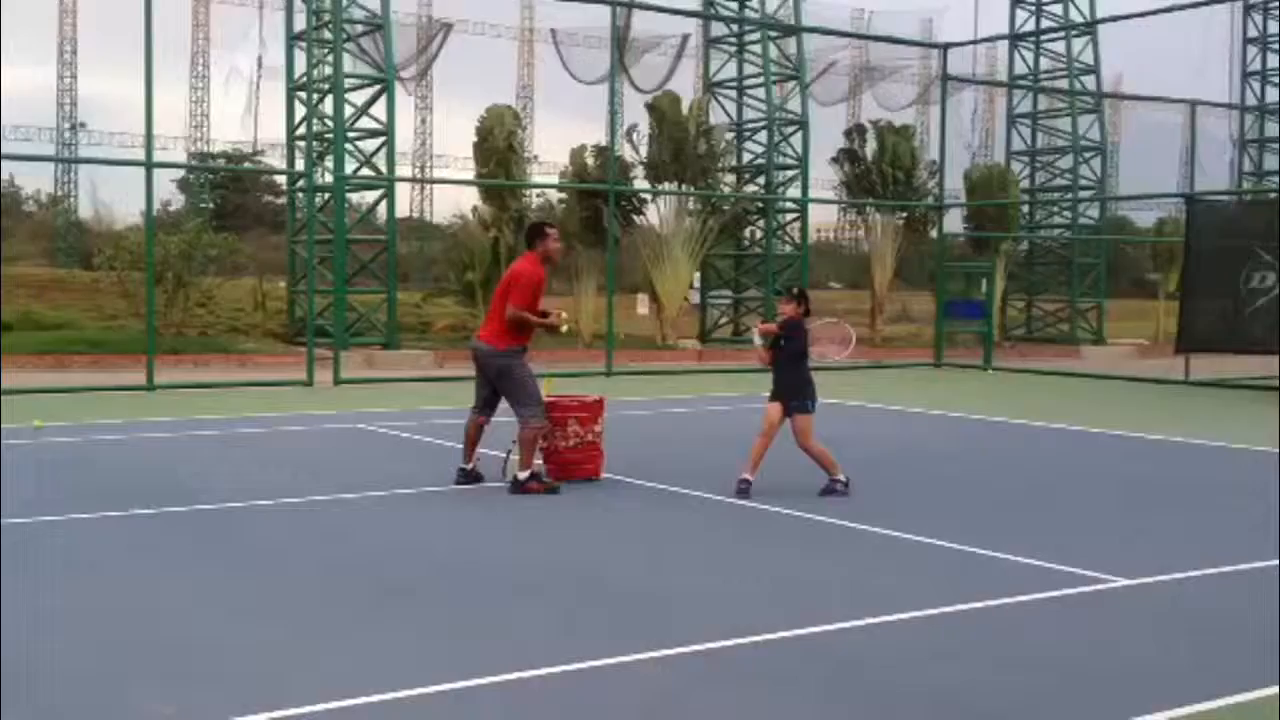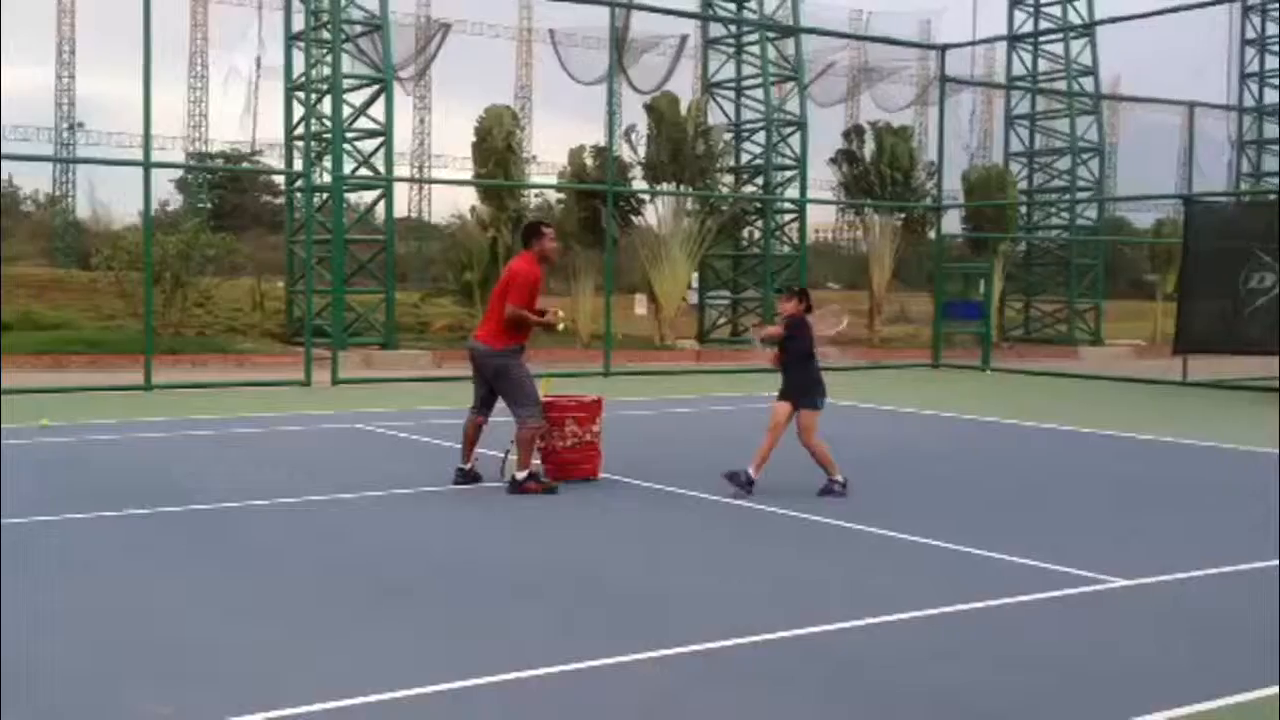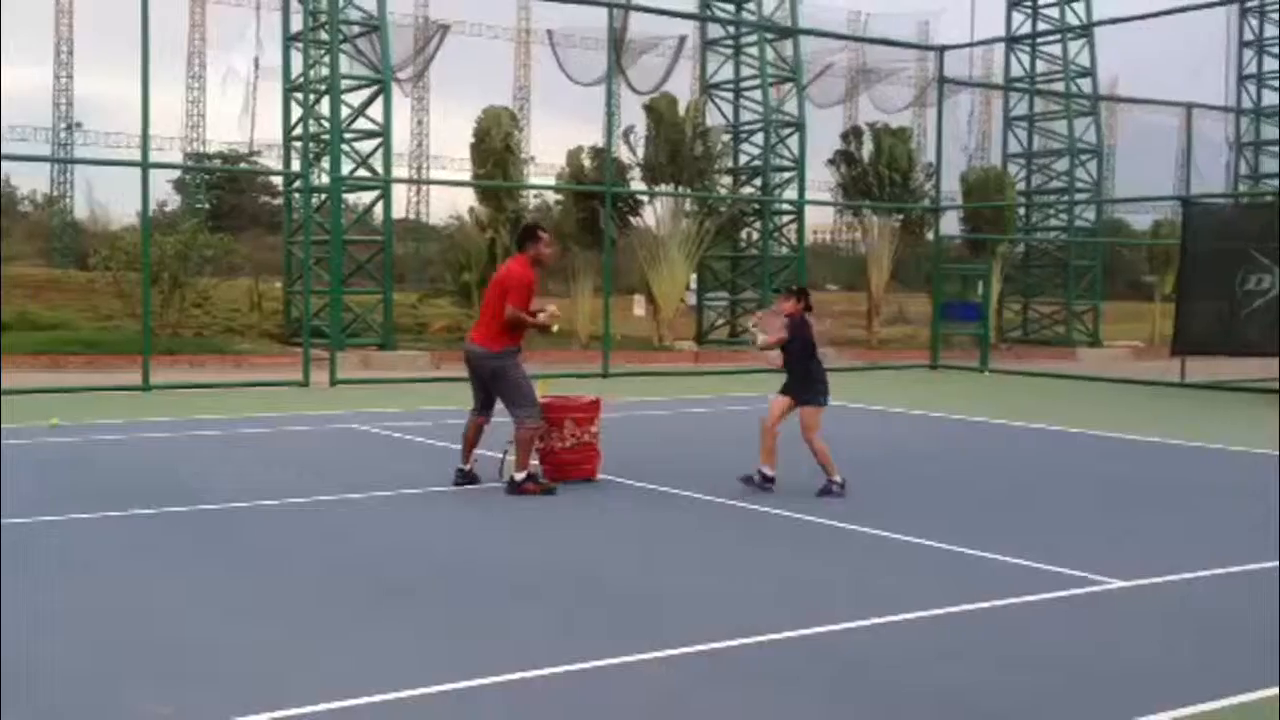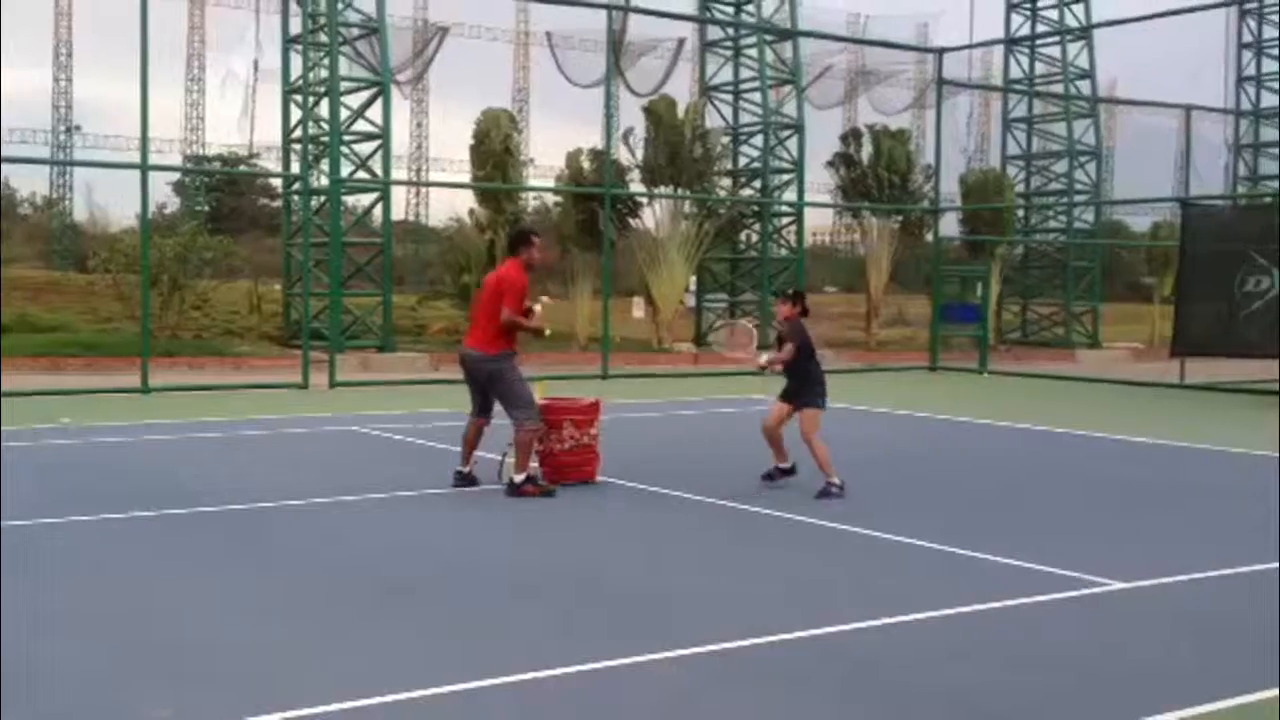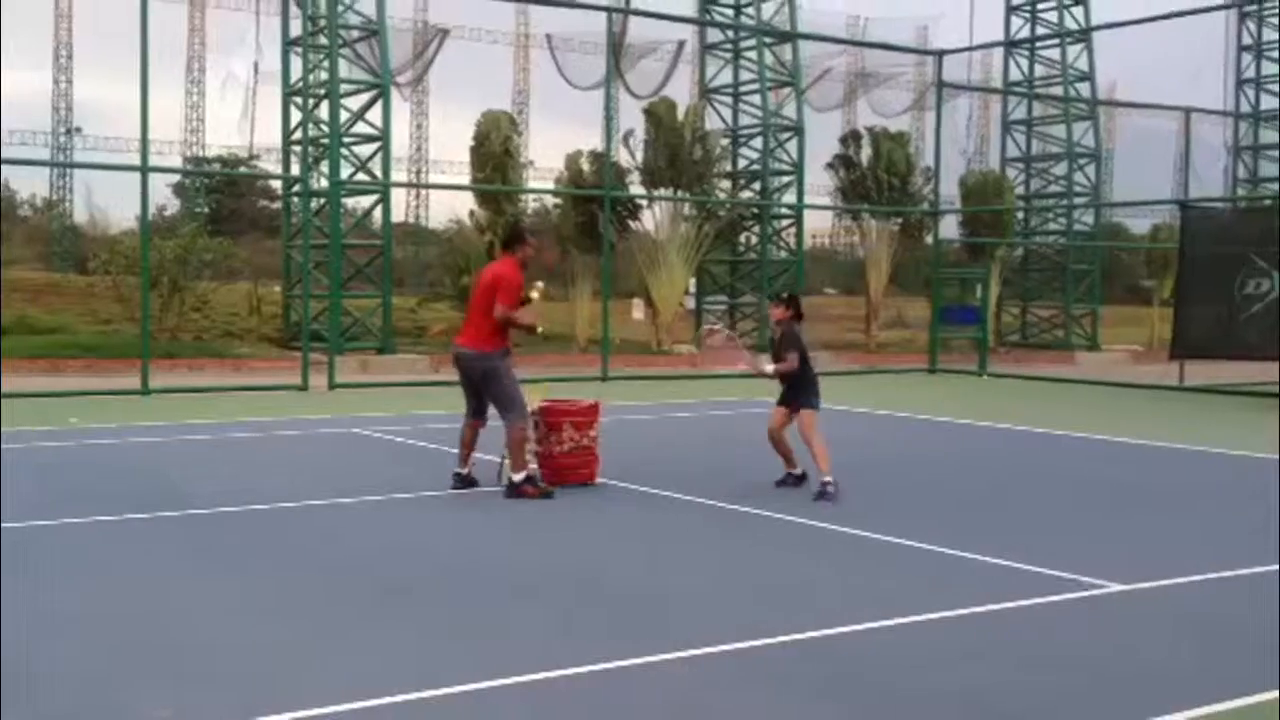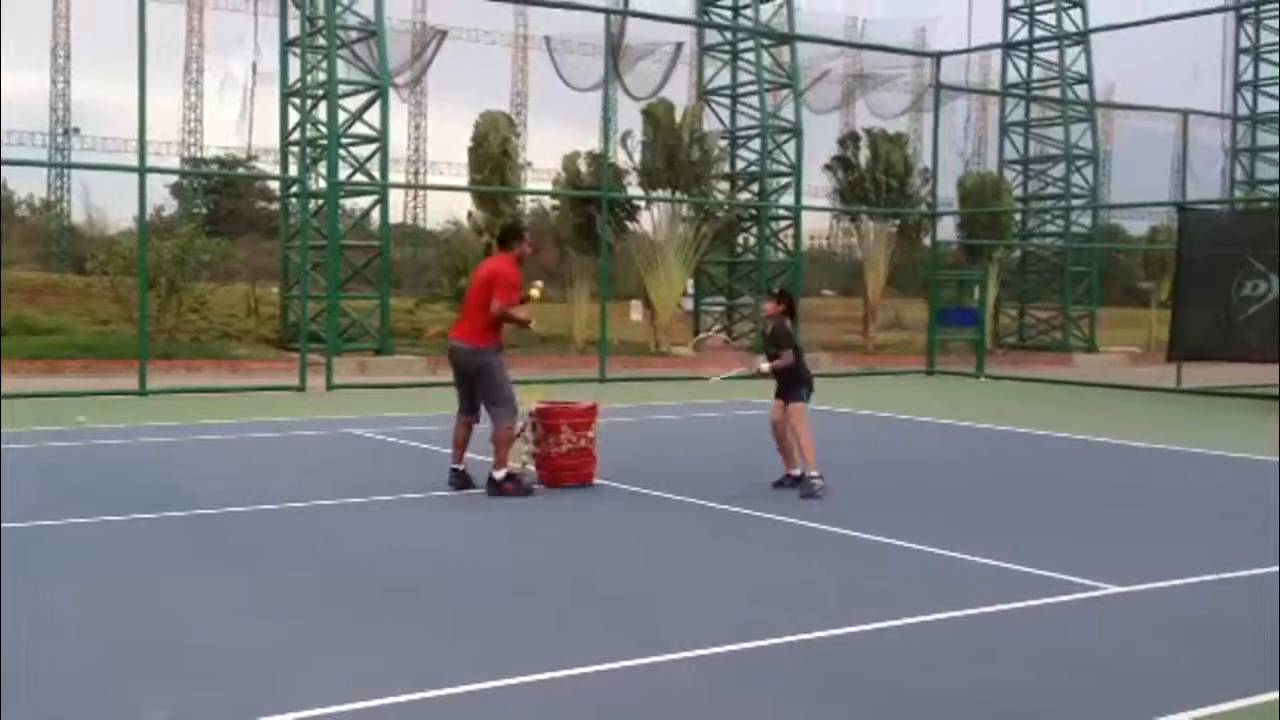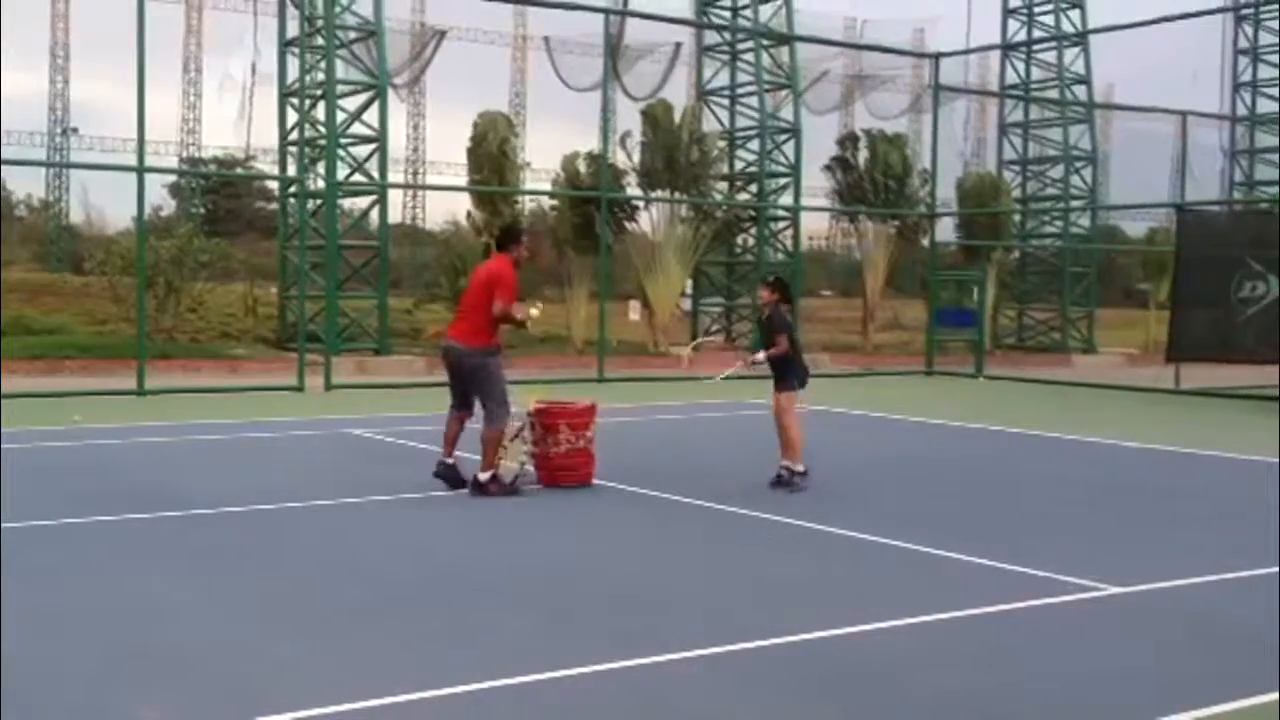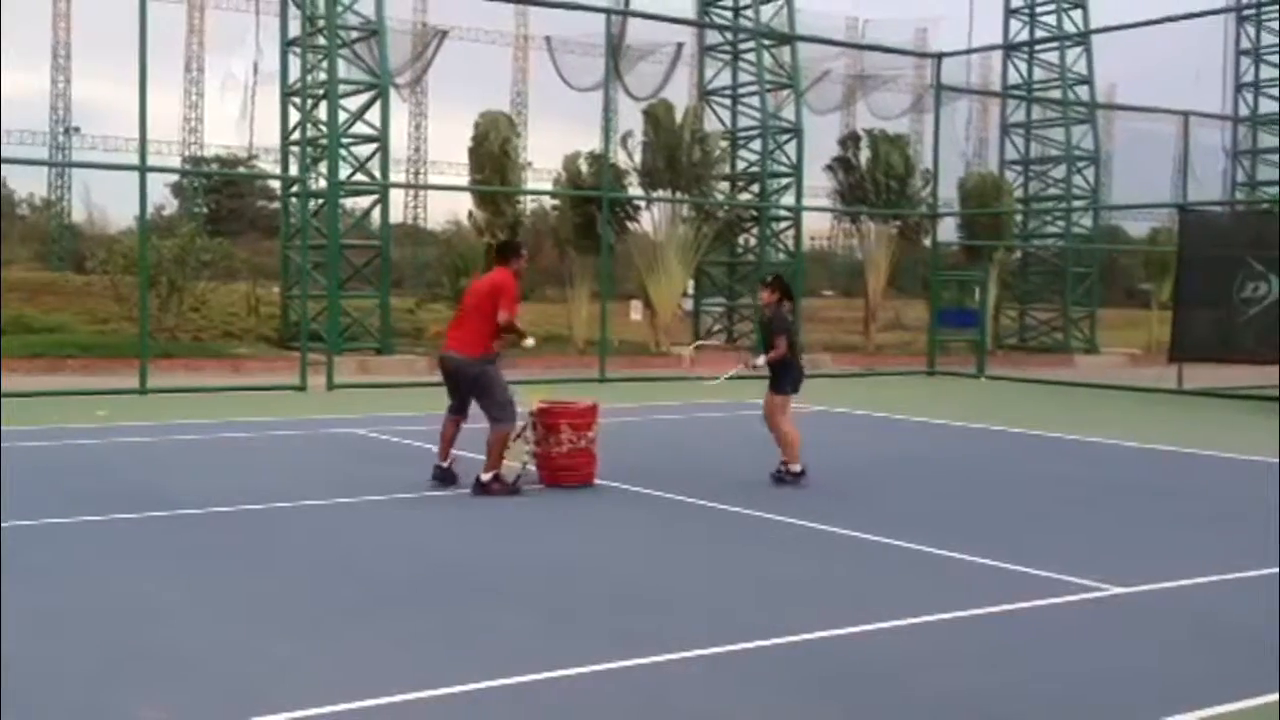
dt=0.1s
person 1, frame 1
left shoulder: (525, 266)
right shoulder: (530, 271)
right elbow: (513, 315)
left wrist: (544, 314)
right wrist: (545, 324)
left hip: (484, 344)
right hip: (504, 351)
left knee: (482, 410)
right knee: (533, 412)
left ankle: (467, 469)
right ankle: (524, 477)
person 1, frame 2
left shoulder: (521, 265)
right shoulder: (526, 270)
right elbow: (512, 314)
left wrist: (541, 312)
right wrist: (543, 322)
left hip: (481, 344)
right hip: (501, 351)
left knee: (479, 410)
right knee: (530, 412)
left ankle: (465, 469)
right ankle: (522, 478)
person 1, frame 3
left shoulder: (509, 268)
right shoulder: (523, 273)
right elbow: (511, 316)
left wrist: (534, 313)
right wrist: (539, 323)
left hip: (475, 347)
right hip: (497, 353)
left knee: (480, 411)
right knee: (528, 413)
left ankle: (464, 469)
right ankle: (521, 478)
person 1, frame 4
left shoulder: (498, 273)
right shoulder: (515, 276)
right elbow: (507, 319)
left wrist: (525, 310)
right wrist: (532, 327)
left hip: (471, 351)
right hip: (493, 356)
left knee: (479, 413)
right knee: (527, 415)
left ankle: (463, 471)
right ankle: (520, 480)
person 1, frame 5
left shoulder: (490, 269)
right shoulder: (511, 274)
right elbow: (500, 315)
left wrist: (520, 302)
right wrist: (524, 324)
left hip: (464, 349)
right hip: (487, 354)
left knee: (474, 414)
right knee: (515, 414)
left ankle: (462, 472)
right ankle: (520, 480)
person 1, frame 6
left shoulder: (487, 265)
right shoulder: (508, 270)
right elbow: (497, 311)
left wrist: (519, 300)
right wrist: (519, 319)
left hip: (459, 344)
right hip: (481, 349)
left knee: (467, 411)
right knee: (504, 411)
left ankle: (458, 470)
right ankle: (500, 476)
person 1, frame 7
left shoulder: (483, 267)
right shoulder: (506, 271)
right elbow: (499, 311)
left wrist: (513, 314)
right wrist: (518, 319)
left hip: (453, 344)
right hip: (478, 350)
left knee: (461, 407)
right knee: (497, 414)
left ankle: (446, 463)
right ankle: (485, 478)
person 1, frame 8
left shoulder: (481, 280)
right shoulder: (508, 282)
right elbow: (503, 321)
left wrist: (511, 335)
right wrist: (519, 331)
left hip: (449, 353)
right hip: (476, 359)
left knee: (456, 410)
right knee: (504, 416)
left ankle: (442, 465)
right ankle: (488, 479)
person 2, frame 1
left shoulder: (795, 326)
right shoulder: (783, 328)
left elbow: (762, 329)
right elbow: (766, 359)
left wrist: (759, 335)
right wrist: (761, 344)
left hip: (800, 391)
right hip: (781, 389)
left knee: (805, 442)
right knee: (766, 431)
left ankle: (839, 479)
right ankle: (747, 478)
person 2, frame 2
left shoulder: (799, 323)
right shoulder: (787, 327)
left elbow: (767, 334)
right elbow: (780, 362)
left wrist: (763, 334)
right wrist: (772, 352)
left hip: (809, 388)
right hip: (789, 387)
left knee: (808, 439)
right knee: (774, 428)
left ankle: (837, 479)
right ankle: (748, 476)
person 2, frame 3
left shoulder: (799, 322)
right shoulder: (791, 325)
left elbow: (772, 341)
left wrist: (761, 340)
right wrist: (765, 341)
left hip: (812, 385)
right hip: (793, 383)
left knee: (810, 434)
right knee: (769, 422)
left ankle: (836, 480)
right ankle: (766, 474)
person 2, frame 4
left shoulder: (795, 330)
right shoulder: (785, 332)
left elbow: (785, 356)
left wrist: (766, 360)
right wrist: (772, 363)
left hip: (812, 388)
right hip: (794, 387)
left knee: (809, 435)
right knee: (769, 425)
left ankle: (834, 482)
right ankle: (784, 465)
person 2, frame 5
left shoulder: (789, 335)
right shoulder: (777, 335)
left elbow: (793, 365)
left wrist: (771, 369)
right wrist: (770, 369)
left hip: (805, 390)
right hip: (790, 391)
left knee: (809, 436)
right knee: (773, 430)
left ankle: (828, 483)
right ankle: (795, 472)
person 2, frame 6
left shoulder: (780, 329)
right shoulder: (769, 330)
left elbow: (789, 360)
left wrist: (768, 367)
right wrist: (766, 366)
left hip: (799, 383)
right hip: (785, 383)
left knee: (797, 428)
right knee: (777, 425)
left ankle: (814, 477)
right ankle: (794, 473)
person 2, frame 7
left shoulder: (776, 317)
right shoulder: (765, 316)
left elbow: (783, 347)
left wrist: (762, 357)
right wrist: (762, 354)
left hip: (792, 371)
right hip: (783, 372)
left knee: (788, 419)
right knee: (780, 419)
left ankle: (798, 469)
right ankle: (788, 466)
person 2, frame 8
left shoulder: (777, 318)
right shoulder: (770, 316)
left elbow: (782, 350)
left wrist: (763, 360)
right wrist: (763, 358)
left hip: (788, 373)
right hip: (780, 373)
left knee: (780, 419)
right knee: (769, 414)
left ankle: (795, 468)
right ankle: (787, 462)
